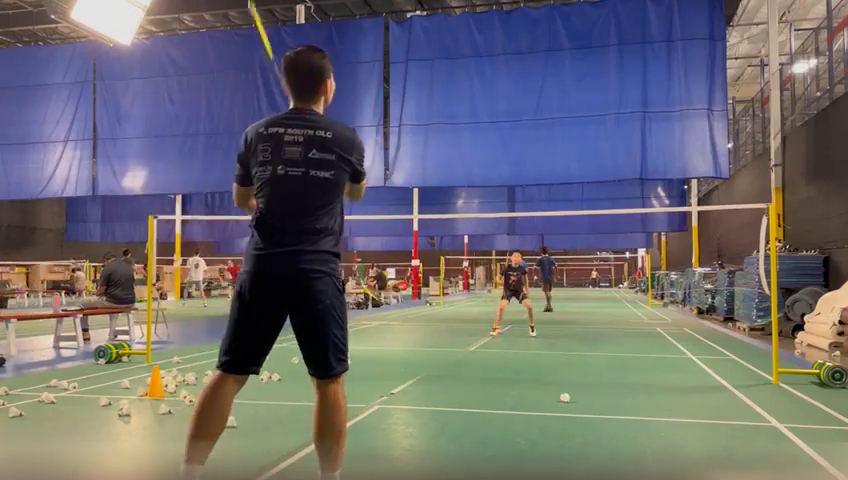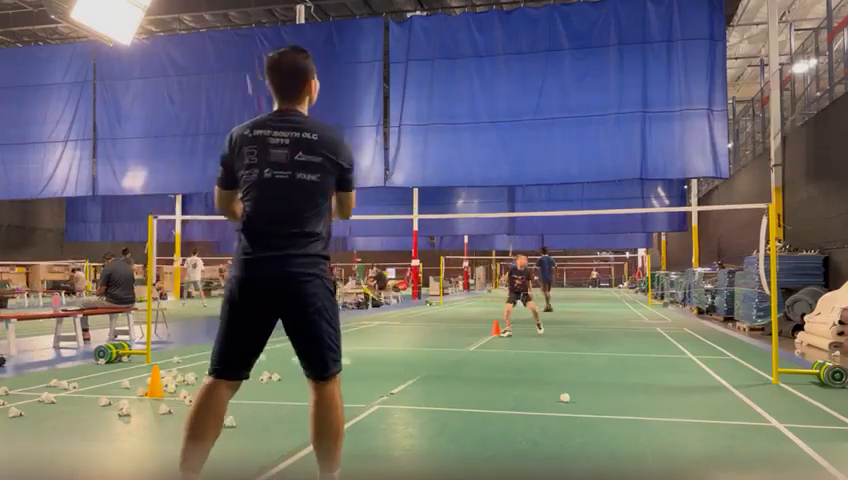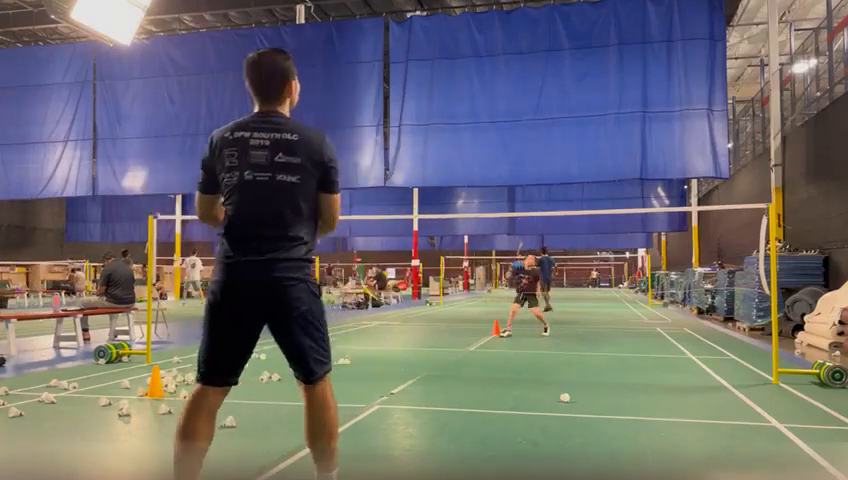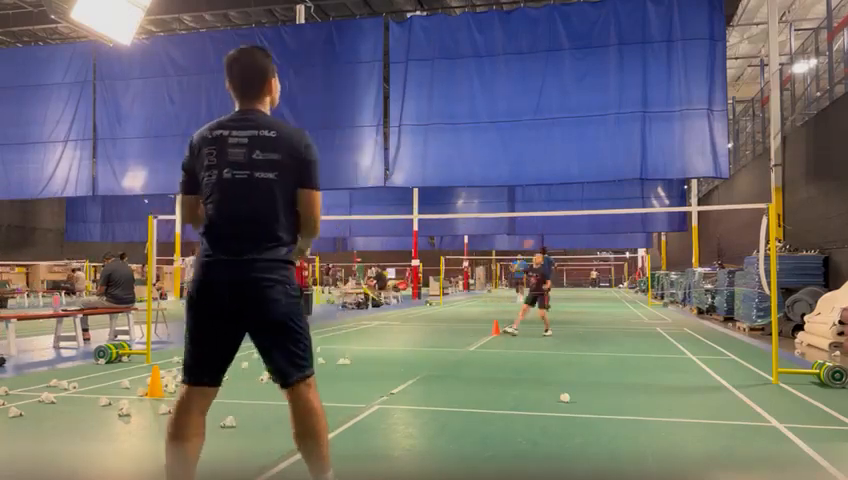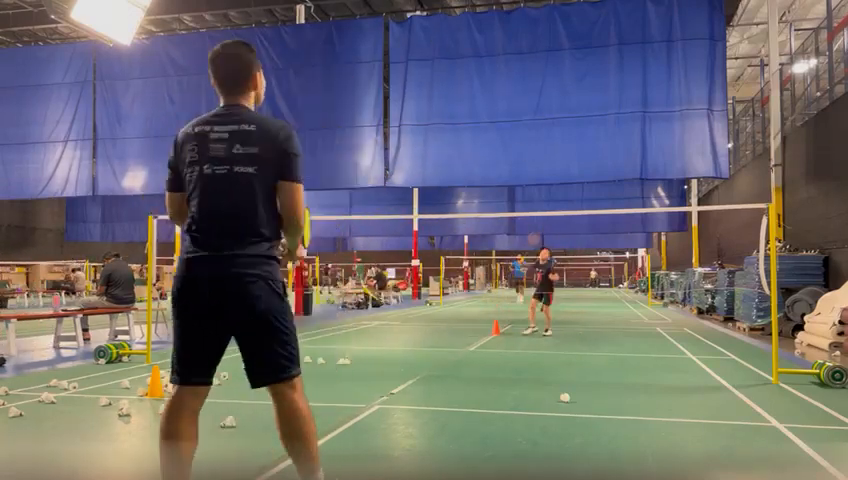
dt=0.1s
person 1, frame 1
left shoulder: (255, 134)
right shoulder: (346, 140)
left elbow: (241, 200)
right elbow: (355, 192)
left hip: (260, 268)
right hip: (316, 272)
left knee: (228, 374)
right knee: (329, 381)
person 1, frame 2
left shoulder: (239, 137)
right shoulder: (332, 142)
left elbow: (224, 206)
right elbow: (345, 210)
left hip: (250, 272)
right hip: (306, 274)
left knee: (221, 381)
right knee: (325, 382)
person 1, frame 3
left shoulder: (220, 140)
right shoulder: (315, 143)
left elbow: (205, 212)
right elbow: (330, 219)
left hip: (232, 276)
right hip: (290, 277)
left knee: (210, 387)
right knee: (316, 383)
person 1, frame 4
left shoulder: (201, 140)
right shoulder: (295, 141)
left elbow: (190, 213)
right elbow: (311, 219)
right wrist: (300, 246)
left hip: (212, 277)
right hip: (269, 277)
left knee: (197, 390)
right knee: (300, 385)
person 1, frame 5
left shoulder: (186, 136)
right shoulder: (278, 134)
left elbow: (176, 212)
right elbow: (293, 213)
right wrist: (293, 246)
left hip: (195, 274)
right hip: (253, 273)
left knee: (189, 390)
right knee: (286, 386)
